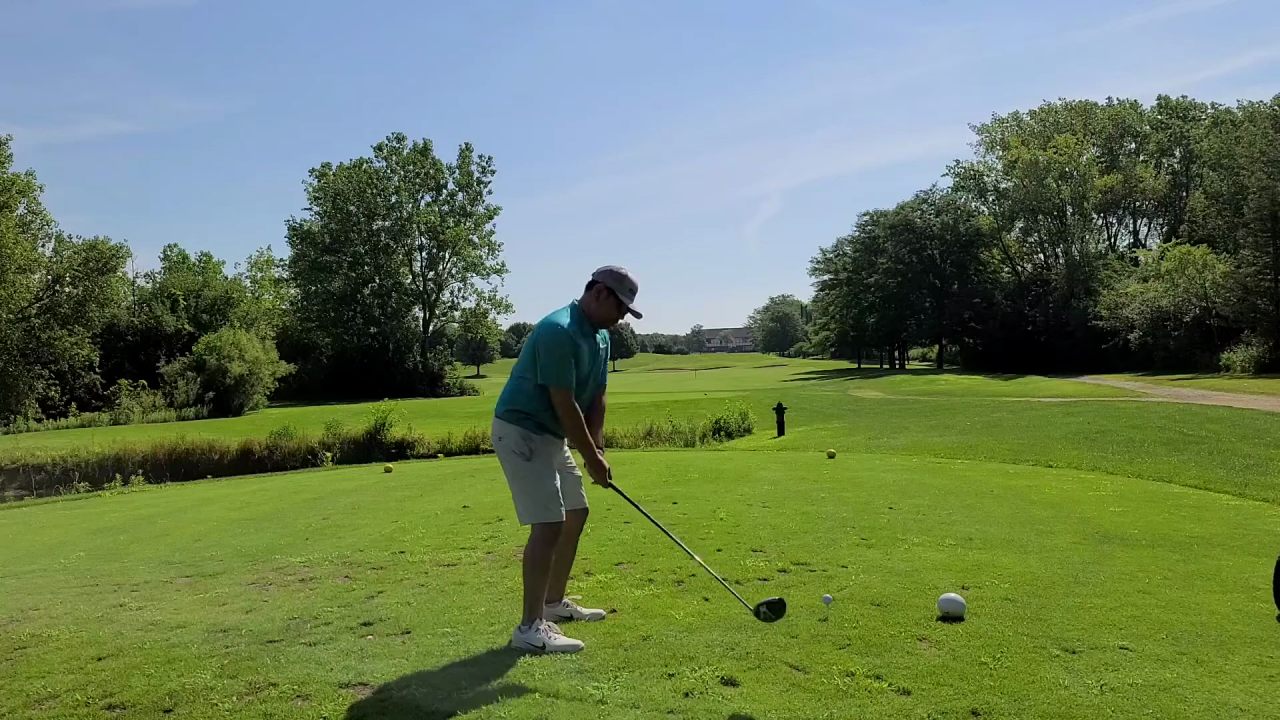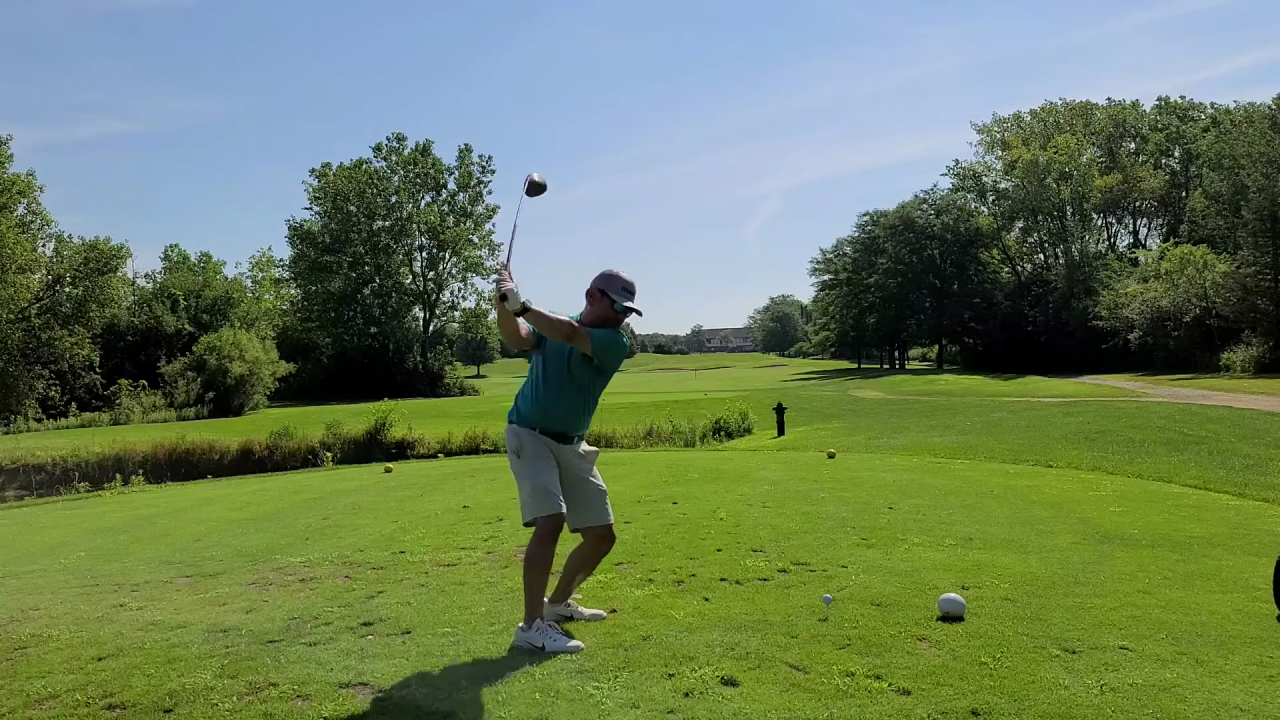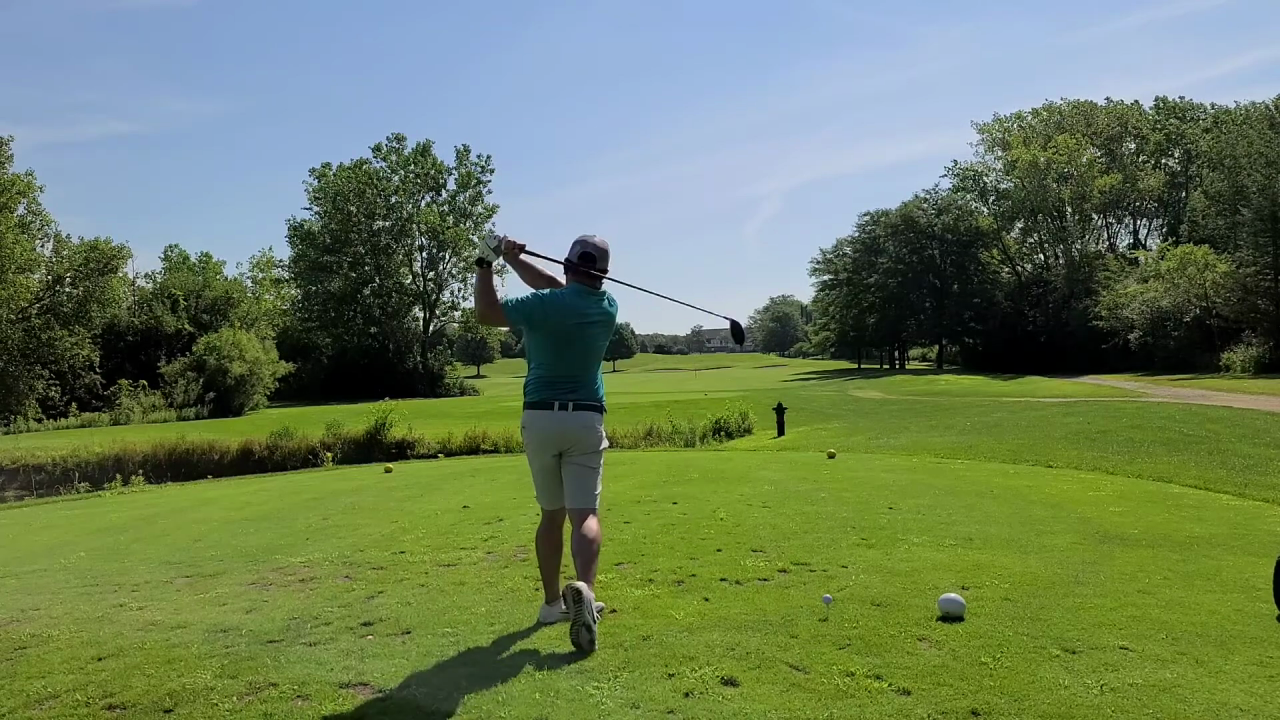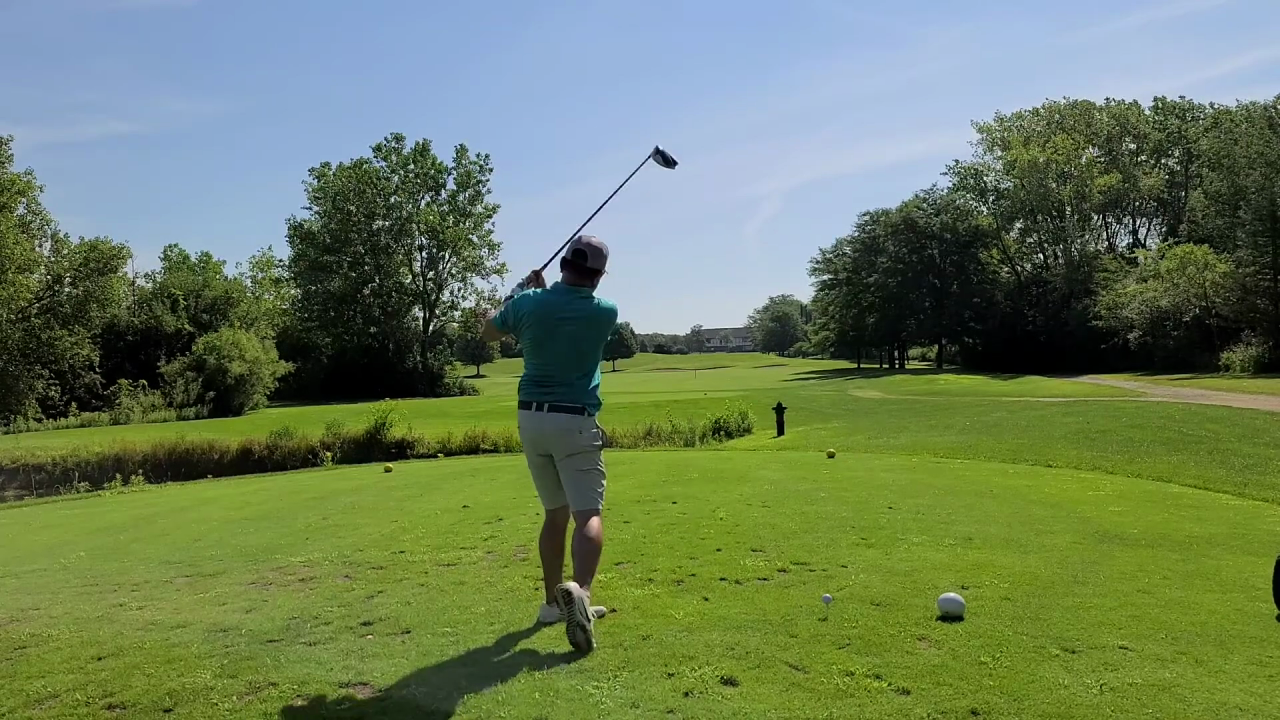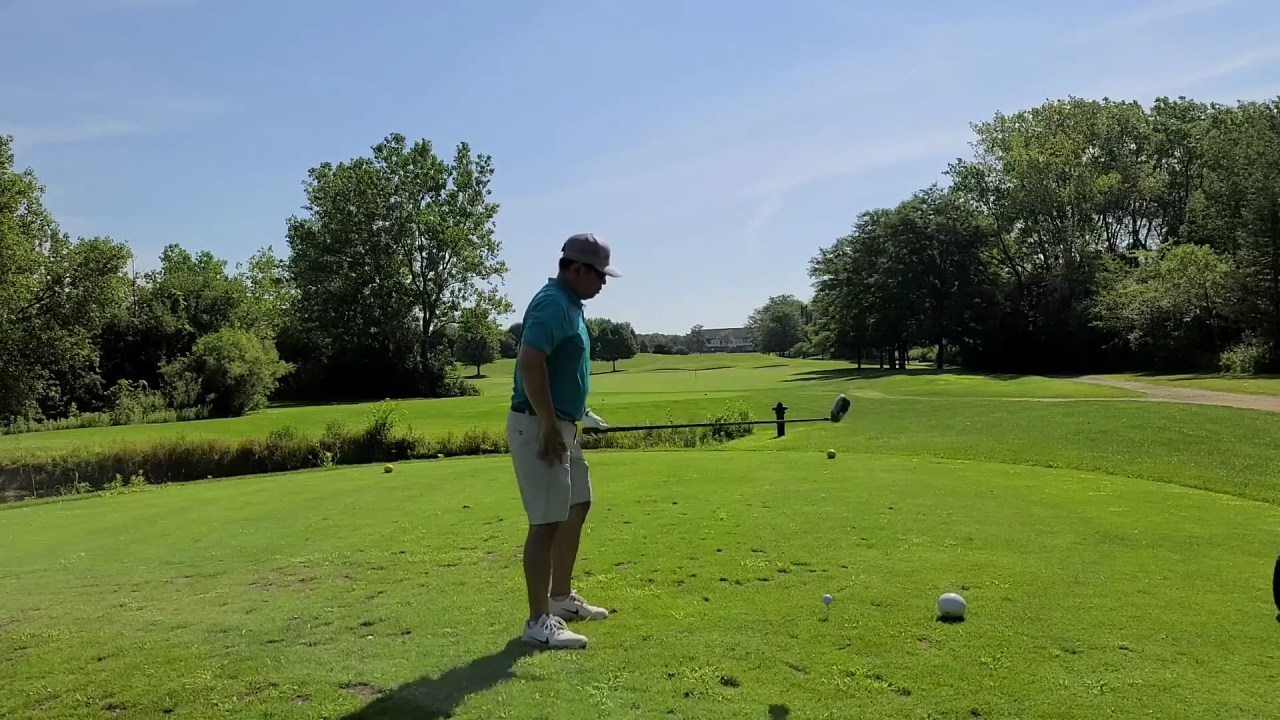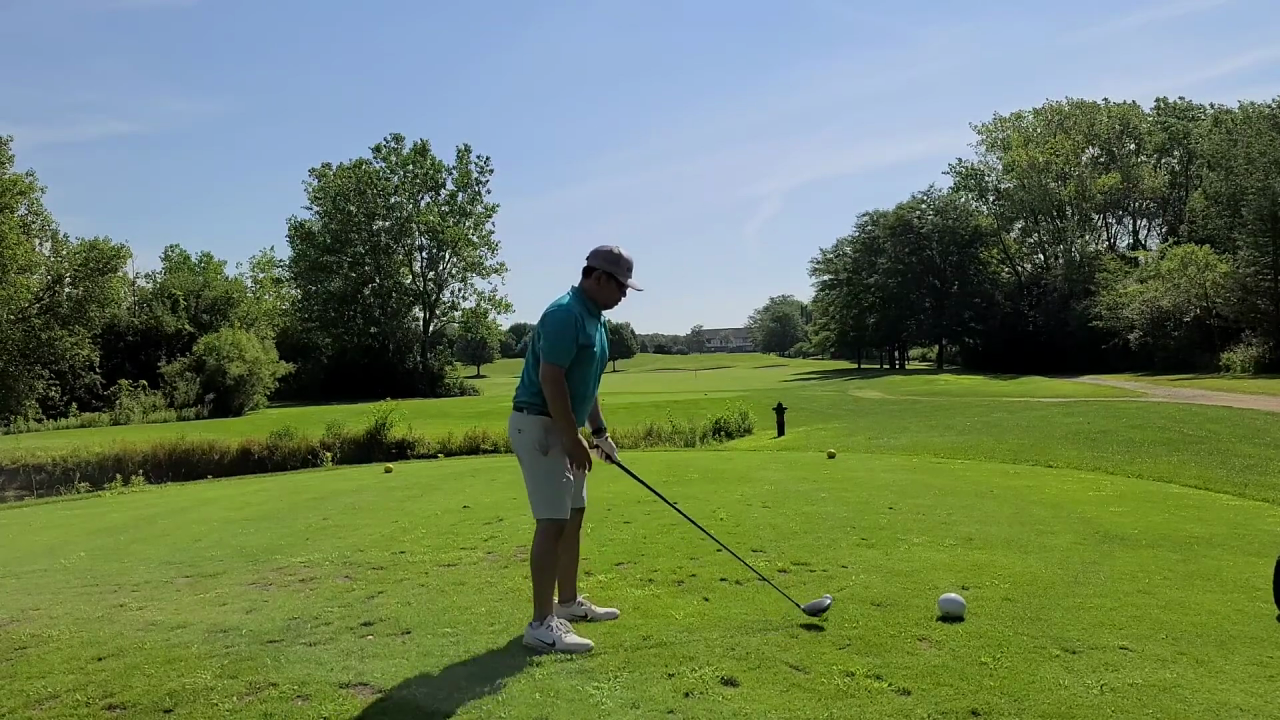
dt=0.7s
person 1, frame 1
left shoulder: (602, 340)
right shoulder: (556, 328)
left elbow: (596, 397)
right elbow: (562, 402)
left wrist: (597, 447)
right wrist: (590, 454)
left hip: (552, 436)
right hip: (521, 433)
left knee: (574, 516)
right knee: (548, 523)
left ankle: (554, 602)
right ankle: (531, 627)
person 1, frame 2
left shoulder: (615, 343)
right shoulder: (550, 327)
left elbow: (572, 335)
right elbow: (516, 338)
left wrist: (523, 306)
right wrist: (505, 305)
left hip: (572, 446)
right hip: (529, 436)
left knee: (602, 535)
right knee: (550, 522)
left ankle: (559, 602)
right ankle: (532, 625)
person 1, frame 3
left shoulder: (545, 304)
right shoulder: (609, 307)
left elbow: (485, 313)
left wrist: (485, 265)
right wrist: (514, 260)
left hip: (540, 418)
right hip: (585, 421)
left knee: (551, 513)
right knee: (584, 513)
left ankle: (553, 602)
right ankle: (584, 589)
person 1, frame 4
left shoulder: (528, 303)
right shoulder: (605, 312)
left elbow: (489, 332)
left hip: (532, 418)
right hip: (575, 423)
left knee: (556, 512)
right knee: (587, 513)
left ankle: (554, 601)
right ankle: (579, 591)
person 1, frame 5
left shoulder: (568, 304)
right shoulder: (552, 303)
right elbow: (531, 362)
left wrist: (580, 415)
right wrist: (550, 426)
left hip: (559, 424)
right hip: (537, 426)
left knee: (575, 508)
right knee: (546, 522)
left ankle: (561, 597)
right ankle: (539, 621)
person 1, frame 6
left shoulder: (594, 318)
right shoulder: (565, 313)
right elbow: (550, 378)
left wrist: (599, 431)
right wrist: (573, 438)
left hip: (562, 428)
right hip: (540, 425)
left knee: (573, 517)
right knee: (553, 522)
left ankle: (568, 602)
right ankle: (542, 624)
